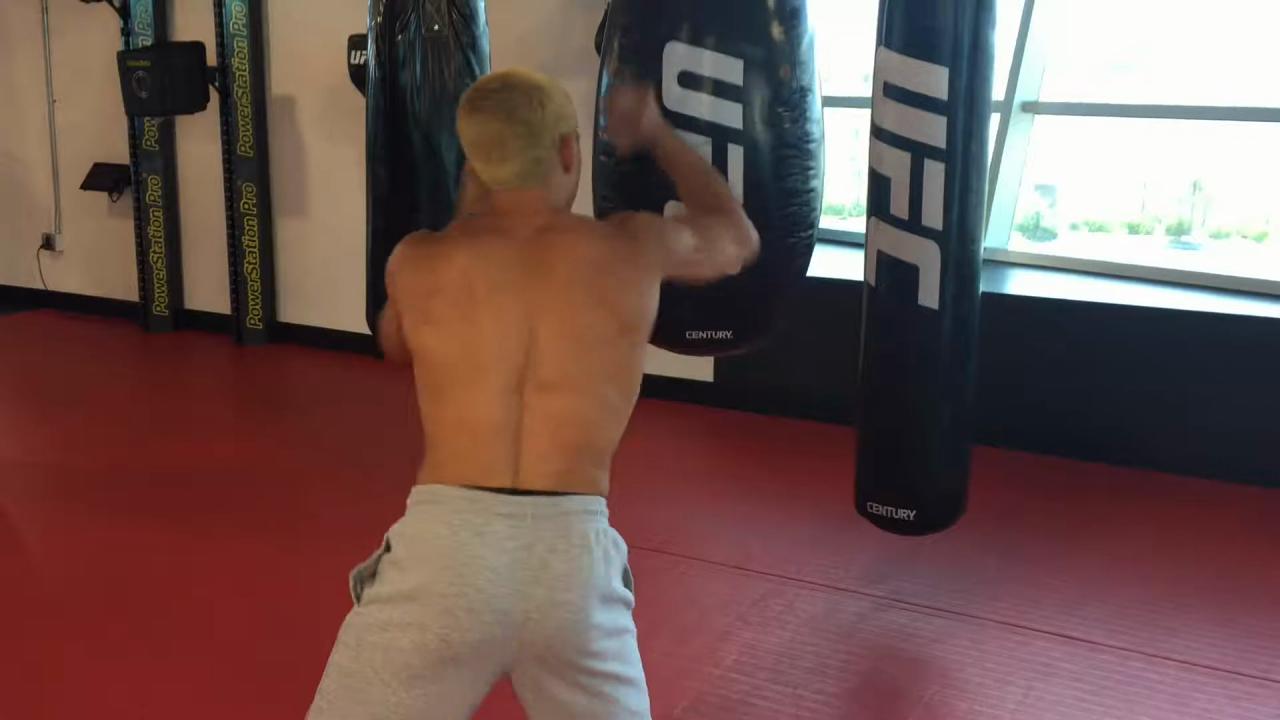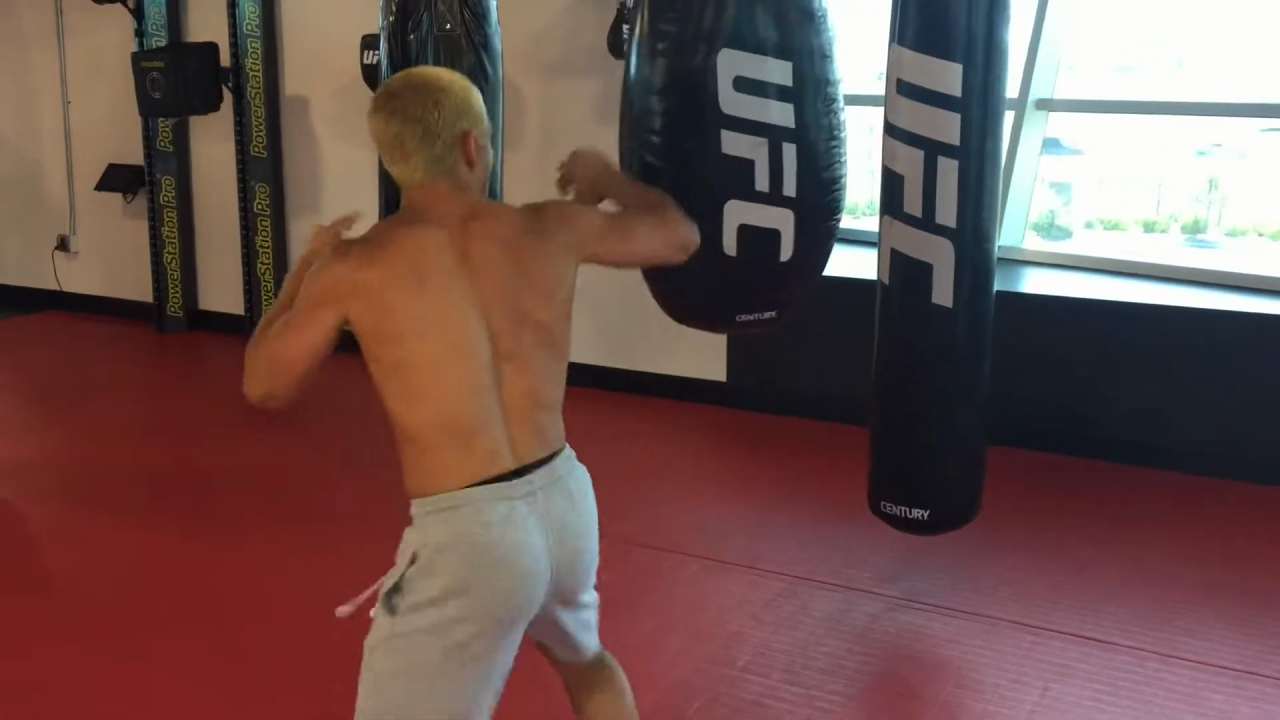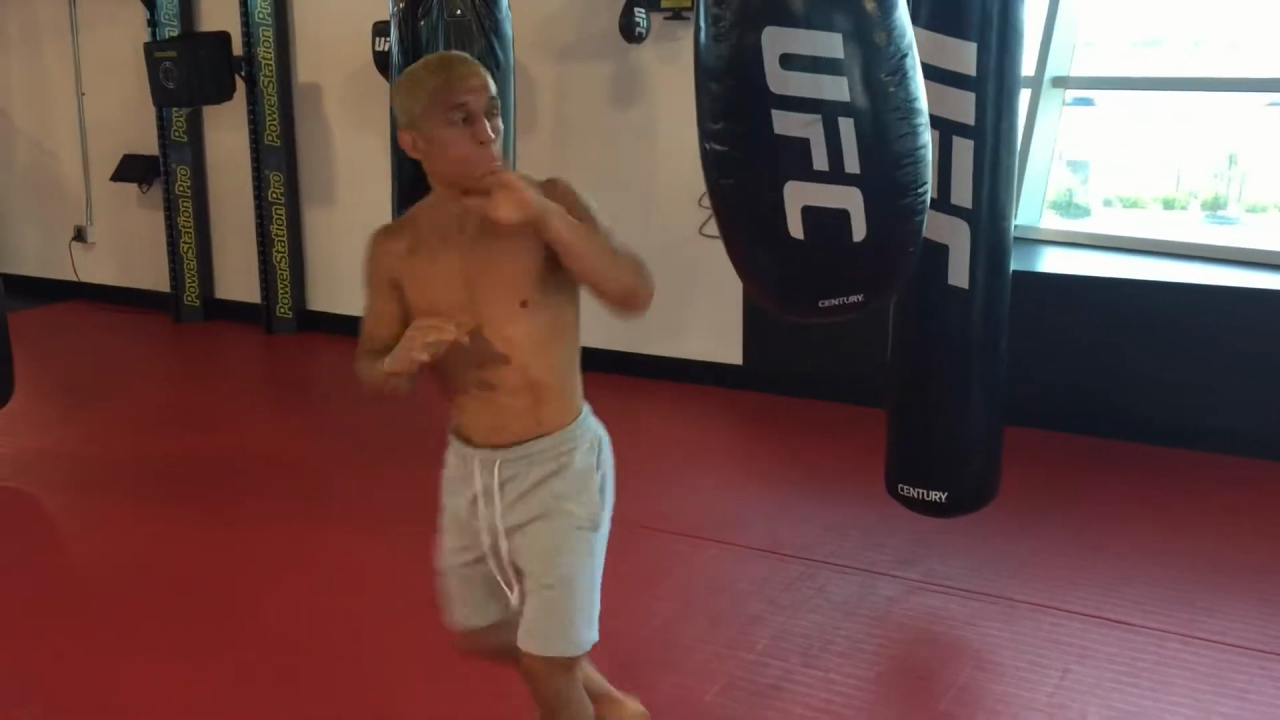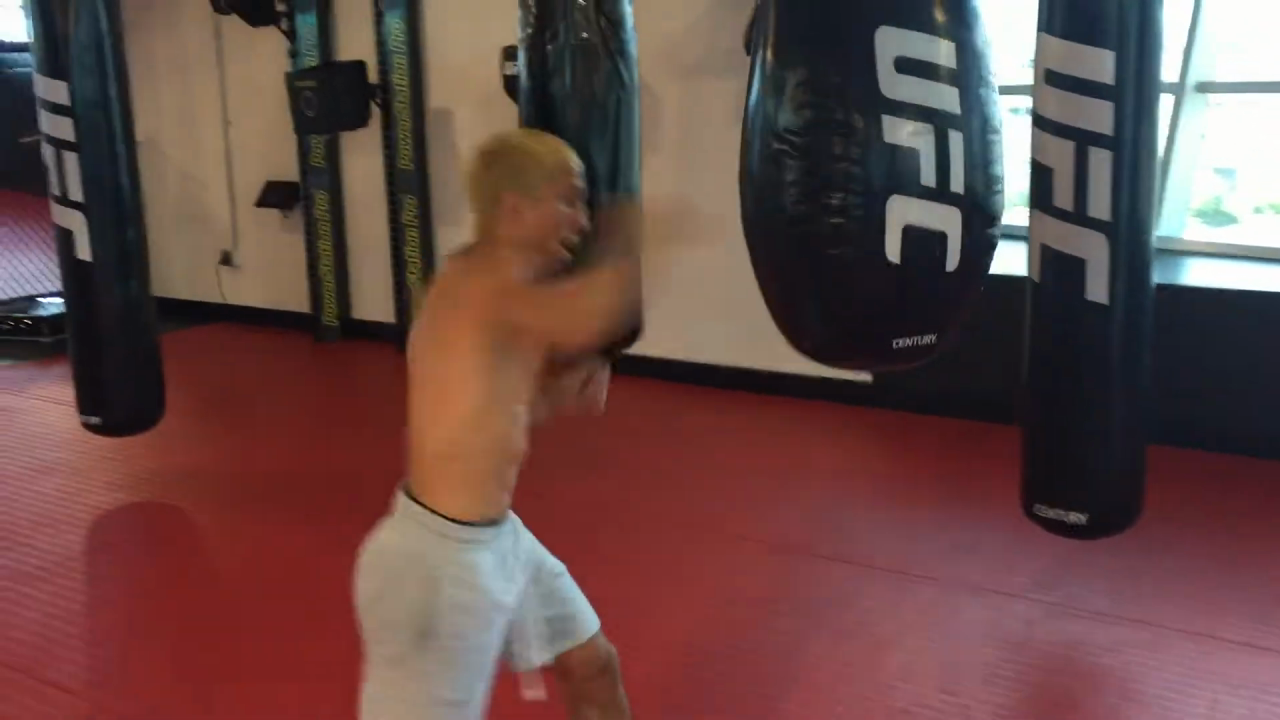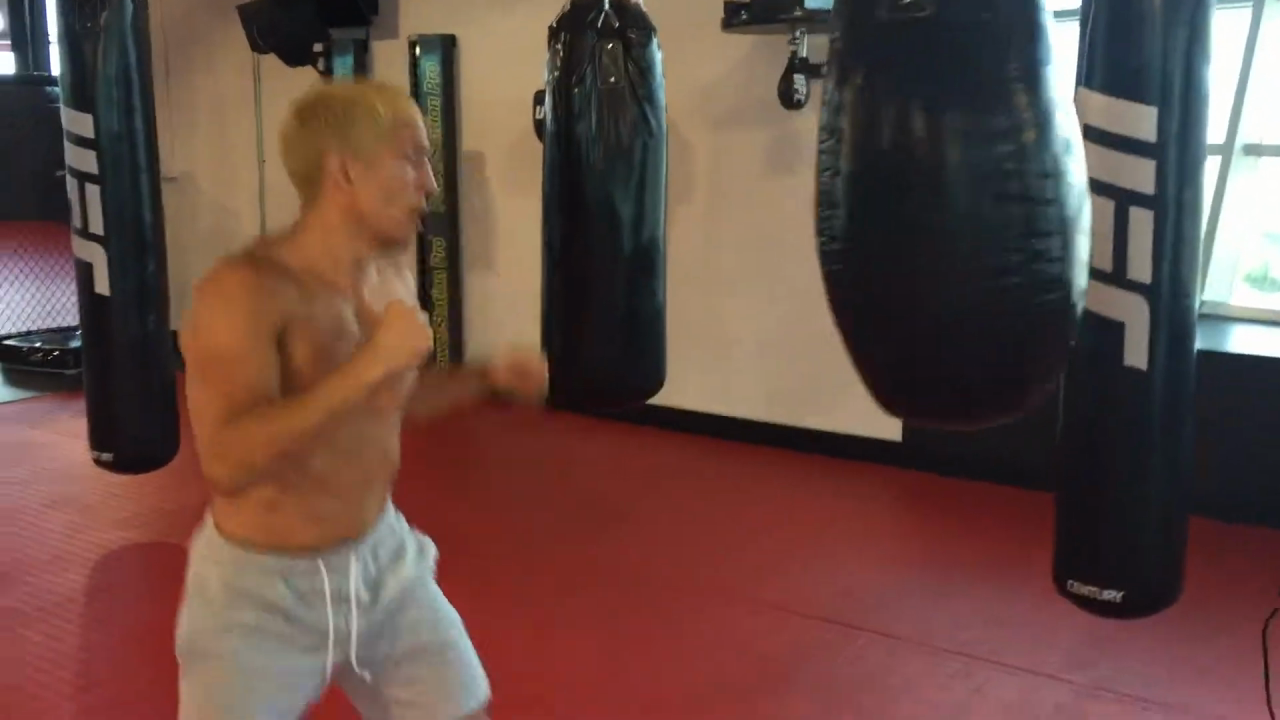
dt=0.7s
person 1, frame 1
left shoulder: (416, 261)
right shoulder: (637, 248)
right elbow: (738, 237)
right wrist: (657, 134)
left hip: (443, 550)
right hip: (575, 557)
person 1, frame 2
left shoulder: (353, 267)
right shoulder: (549, 230)
left elbow: (263, 386)
right elbow: (680, 238)
left wrist: (308, 266)
right wrist: (606, 181)
left hip: (467, 537)
right hip: (564, 505)
right knee: (584, 660)
person 1, frame 3
left shoulder: (547, 203)
right shoulder: (396, 248)
left elbow: (635, 293)
right elbow: (369, 365)
left wrist: (541, 214)
right wrist: (398, 360)
left hip: (562, 466)
right hip: (470, 470)
right knee: (483, 636)
person 1, frame 4
left shoulder: (496, 290)
right shoulder: (484, 272)
right elbow: (568, 326)
left wrist: (562, 394)
right wrist: (620, 244)
left hip: (492, 543)
right hip: (435, 560)
left knee: (596, 665)
person 1, frame 5
left shoulder: (391, 277)
right shoulder: (242, 292)
right elbow: (230, 464)
left wrist: (488, 376)
right wrist: (368, 367)
left hip: (381, 563)
right hip: (259, 588)
